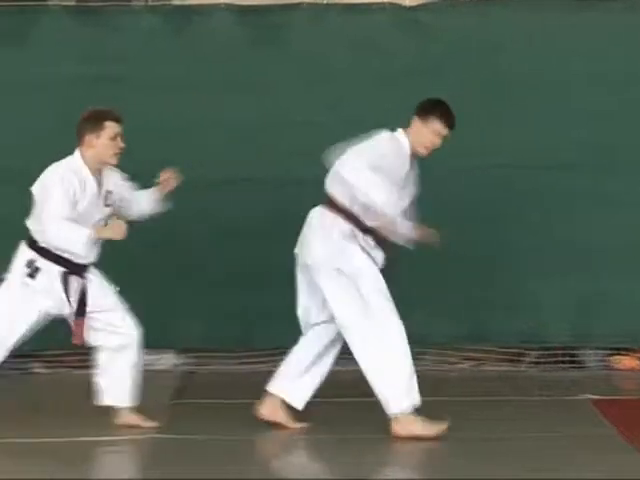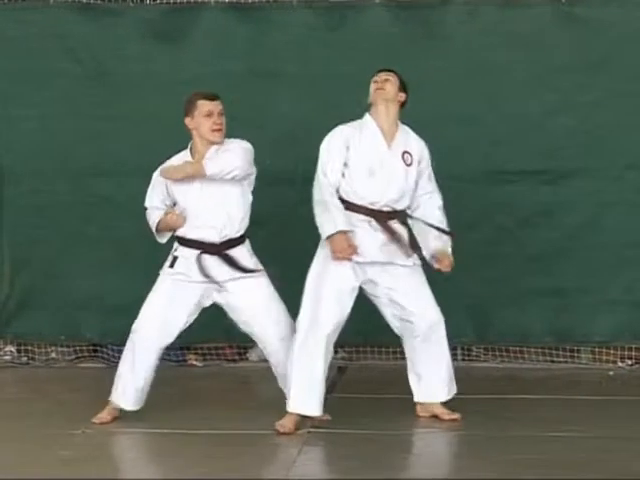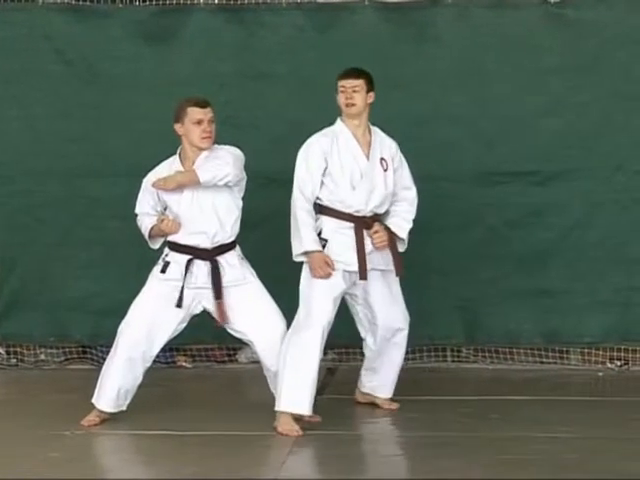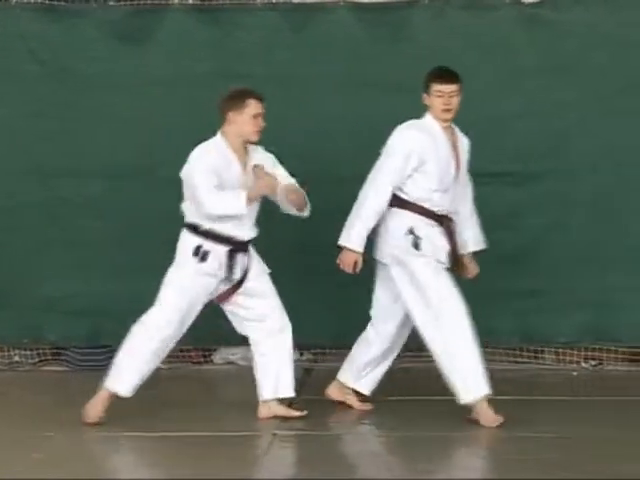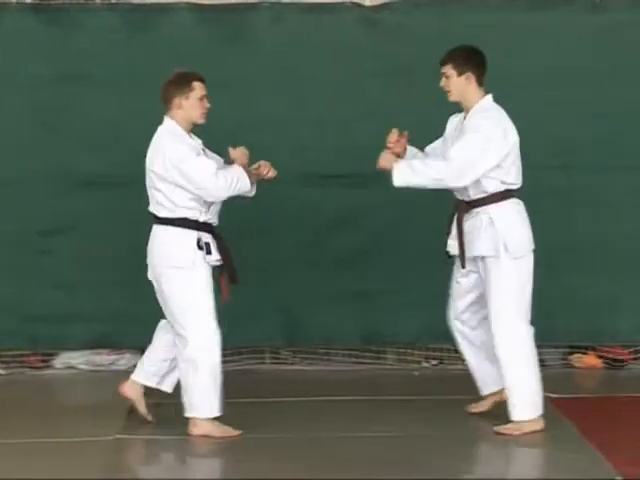
dt=1s
person 1, frame 1
left shoulder: (405, 165)
right shoulder: (387, 146)
right elbow: (353, 171)
left wrist: (406, 228)
right wrist: (399, 225)
left hip: (343, 244)
right hip: (335, 243)
left knee: (326, 328)
right knee: (383, 330)
left ankle: (275, 401)
right ankle: (402, 416)
person 1, frame 2
left shoulder: (415, 145)
right shoulder: (343, 135)
left elbow: (426, 199)
right elbow: (325, 188)
left wrist: (439, 245)
right wrist: (335, 231)
left hip: (392, 245)
right hip: (345, 238)
left knee: (425, 319)
right knee: (319, 322)
left ankle: (429, 399)
right ankle: (298, 408)
person 1, frame 3
left shoulder: (388, 146)
right shoulder: (320, 144)
left elbow: (406, 195)
right elbow: (302, 200)
left wrist: (392, 229)
right wrist: (311, 250)
left hip: (374, 247)
right hip: (332, 243)
left knee: (392, 322)
right knee: (312, 322)
left ankle: (372, 387)
right ankle: (287, 409)
person 1, frame 4
left shoulder: (461, 142)
right shoulder: (410, 136)
left elbow: (462, 199)
right elbow: (376, 190)
left wrist: (467, 249)
right wrist: (353, 242)
left hip: (432, 239)
right hip: (408, 238)
left knee: (391, 320)
right knee: (447, 315)
left ankle: (345, 384)
right ankle: (477, 401)
person 1, frame 5
left shoulder: (492, 124)
right shoulder: (461, 122)
left elbow: (454, 170)
right elbow: (437, 160)
left wrist: (396, 166)
right wrist: (405, 153)
left hip: (501, 228)
right hip: (478, 229)
left knee: (508, 322)
right knee: (463, 314)
left ankle: (529, 413)
right ankle: (498, 388)
person 2, frame 1
left shoulder: (112, 179)
right shoulder: (60, 175)
left elbow: (136, 205)
right elbow: (58, 231)
left wrist: (163, 188)
right wrist: (102, 232)
left hip: (80, 277)
right hip: (40, 272)
left knee: (122, 332)
left ankle: (122, 409)
person 2, frame 2
left shoulder: (239, 150)
right shoulder: (168, 170)
left elbow: (230, 164)
right elbow: (154, 212)
left wrist: (187, 171)
right wrist: (165, 223)
left hip: (235, 261)
right hip: (187, 263)
left knee: (277, 328)
right knee: (148, 330)
right ankle: (120, 402)
person 2, frame 3
left shoulder: (230, 157)
right shoulder: (159, 175)
left elbow: (221, 170)
right elbow: (145, 218)
left wrist: (176, 180)
right wrist: (158, 229)
left hip: (226, 268)
right hip: (177, 268)
left knee: (272, 330)
right knee: (135, 334)
right ankle: (105, 405)
person 2, frame 4
left shoulder: (261, 158)
right shoulder: (205, 157)
left elbow: (298, 201)
right elbow: (210, 202)
left wrist: (289, 193)
right wrist: (254, 192)
left hip: (240, 257)
right hip: (200, 254)
left knee: (273, 324)
right knee: (162, 322)
left ankle: (271, 401)
right ankle: (109, 392)
person 2, frame 5
left shoulder: (185, 141)
right shoulder: (171, 146)
left elbow: (218, 180)
right elbow: (216, 186)
left wrist: (252, 172)
right wrist: (239, 165)
left hip: (187, 246)
right hip: (180, 246)
left knee: (179, 325)
right knee: (200, 334)
left ankle: (137, 384)
right ankle: (201, 418)
